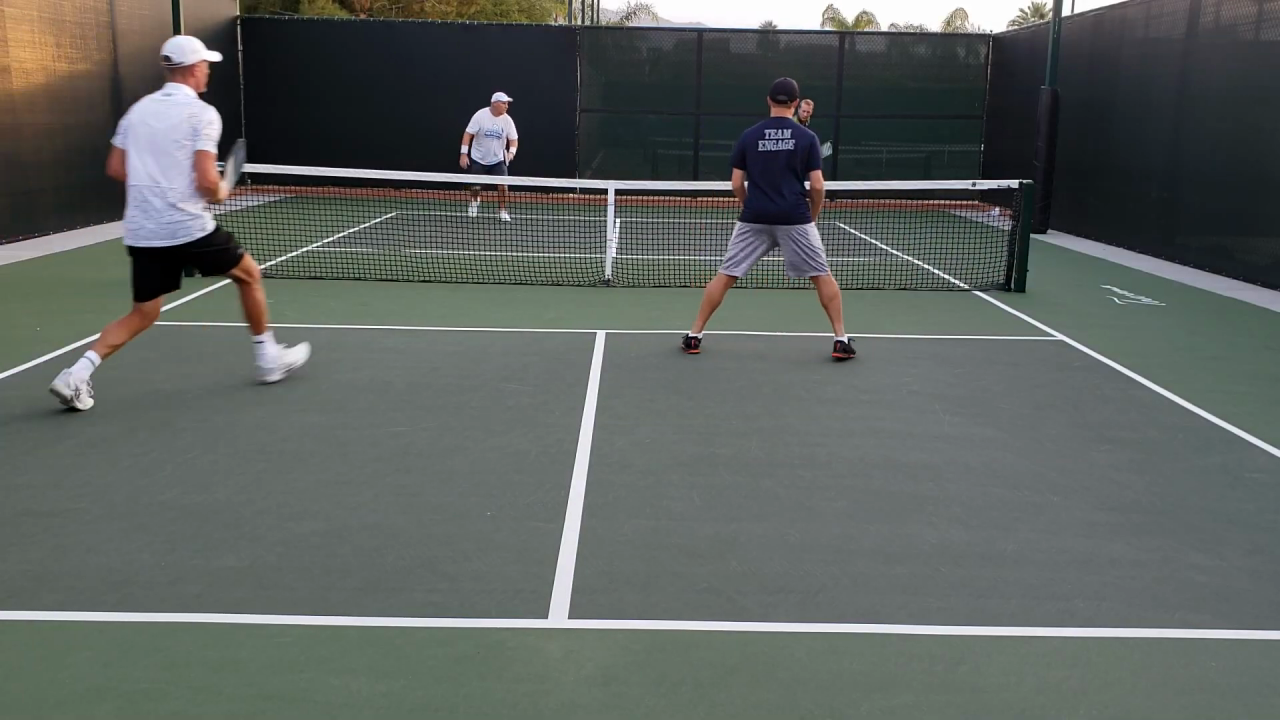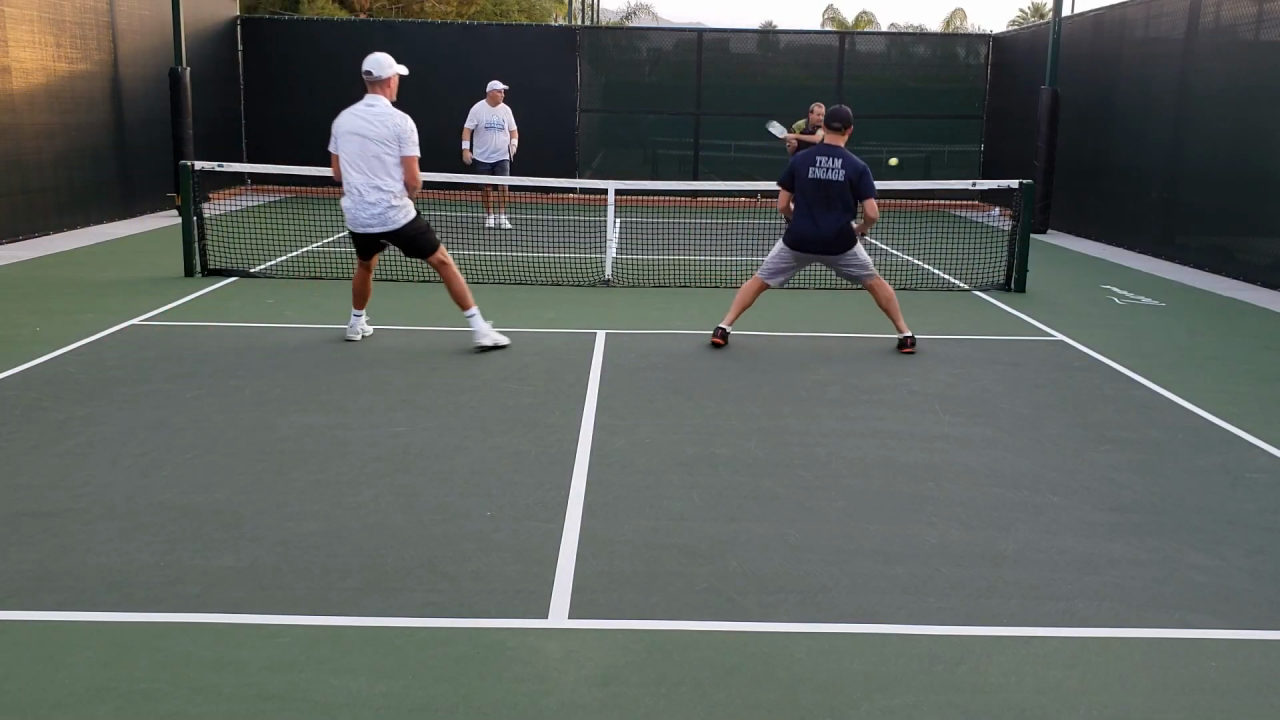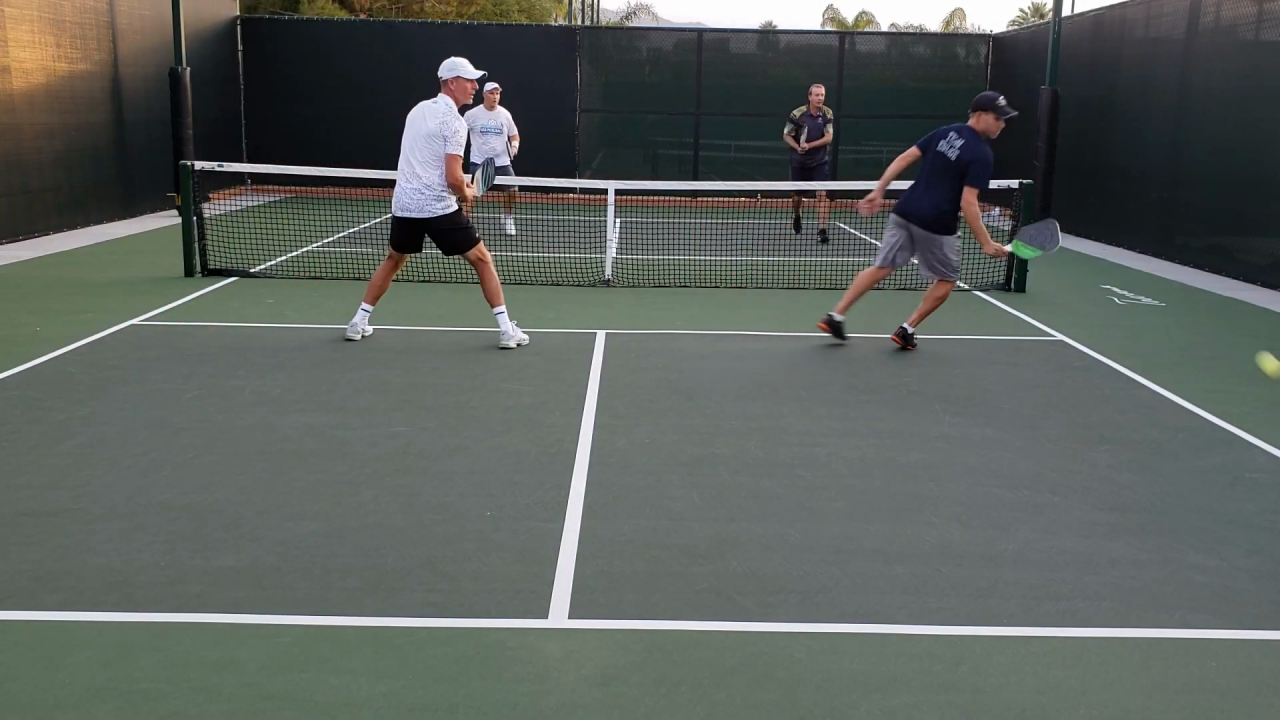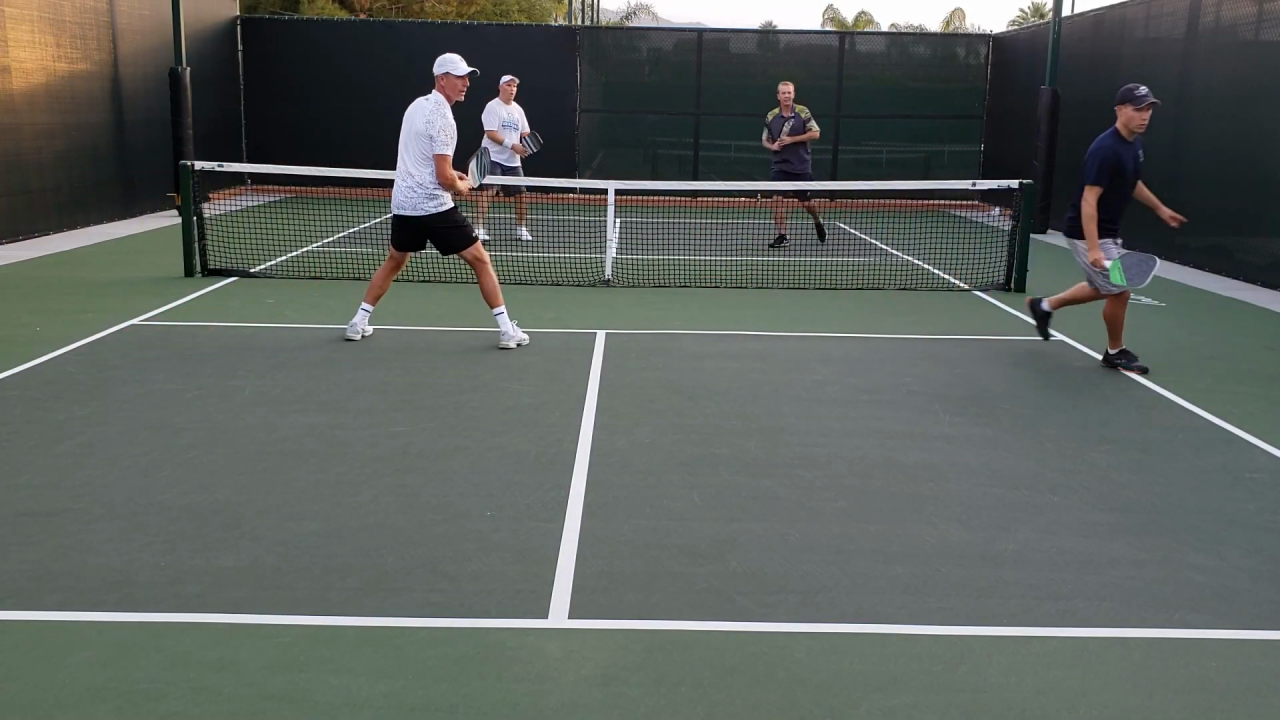
dt=0.5s
person 1, frame 1
left shoulder: (138, 110)
right shoulder: (202, 114)
left elbow: (116, 169)
right elbow: (206, 180)
right wrist: (220, 192)
left hip: (142, 233)
right hip: (188, 226)
left knee: (143, 312)
right knee: (249, 274)
left ankle: (77, 375)
right ankle: (269, 359)
person 1, frame 2
left shoulder: (343, 120)
right shoulder: (400, 121)
left elbow: (338, 172)
right elbow: (412, 181)
left hip: (358, 216)
right hip: (395, 214)
left knee: (365, 263)
right knee: (444, 264)
left ankle: (355, 323)
right ankle: (481, 330)
person 1, frame 3
left shoulder: (418, 110)
right shoulder: (453, 121)
right elbow: (453, 177)
left wrist: (458, 184)
right wrist: (466, 194)
left hip: (404, 204)
right hip: (437, 207)
left knee: (393, 261)
right knee: (482, 259)
left ankle: (359, 322)
right ankle: (506, 329)
person 1, frame 4
left shoulder: (417, 106)
right shoulder: (442, 117)
right elbow: (444, 177)
left wrist: (451, 174)
right wrist: (461, 186)
left hip: (403, 203)
right hip: (434, 206)
left knee: (394, 261)
right knee: (480, 260)
left ankle: (359, 322)
right ankle: (507, 330)
person 2, frame 1
left shoulder: (749, 136)
right shoulder: (806, 137)
left elbow: (737, 184)
right elbow: (817, 186)
right wrist: (812, 217)
left hip: (755, 218)
right hip: (795, 219)
left knee: (726, 276)
right knee: (822, 276)
left ankle: (695, 335)
right ankle: (841, 340)
person 2, frame 2
left shoulder: (799, 160)
right shoulder: (858, 167)
left elbow: (783, 205)
right elbow: (872, 213)
right wrist: (862, 227)
left hip: (799, 240)
right hip: (839, 243)
left knee: (760, 279)
right knee: (874, 281)
left ankle: (723, 328)
right ankle: (904, 335)
person 2, frame 3
left shoulder: (944, 133)
right shoulder: (981, 154)
left elbow: (904, 159)
right elbow: (968, 204)
left wrist: (878, 191)
right wrist: (986, 242)
left hip: (905, 213)
right hip: (936, 225)
left knee: (881, 269)
right knee: (946, 280)
left ankle: (835, 317)
right ankle: (908, 330)
person 2, frame 4
left shoulder: (1134, 145)
right shoulder: (1105, 149)
right elbow: (1088, 201)
left wrist: (1160, 209)
right wrist: (1094, 248)
left hip: (1107, 232)
right hip: (1092, 234)
left knee: (1104, 286)
right knee: (1118, 291)
left ankle: (1044, 306)
right ankle: (1116, 351)
